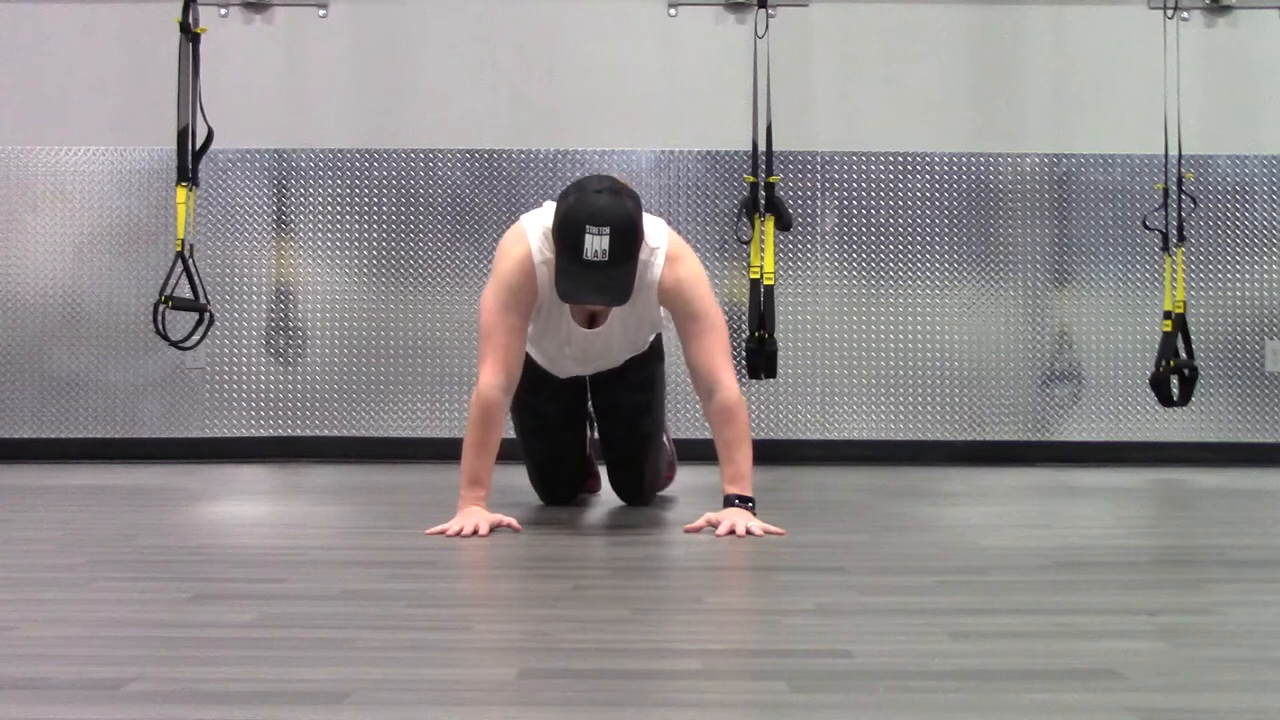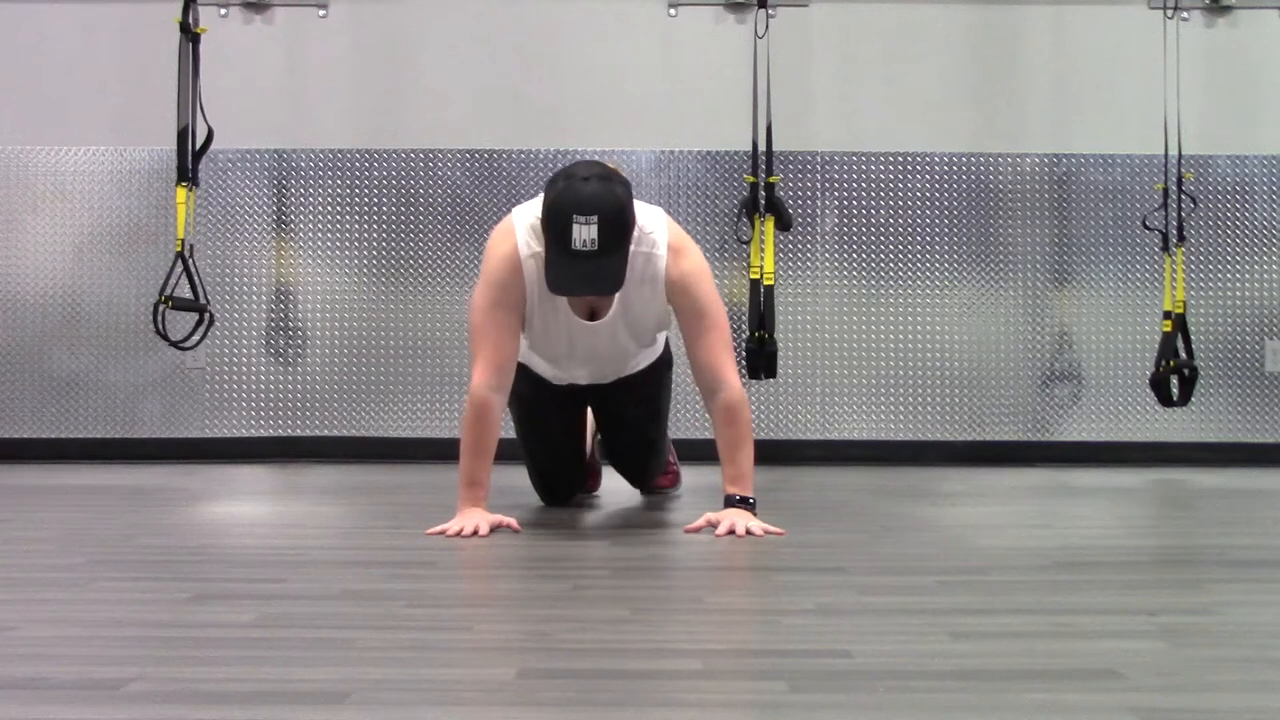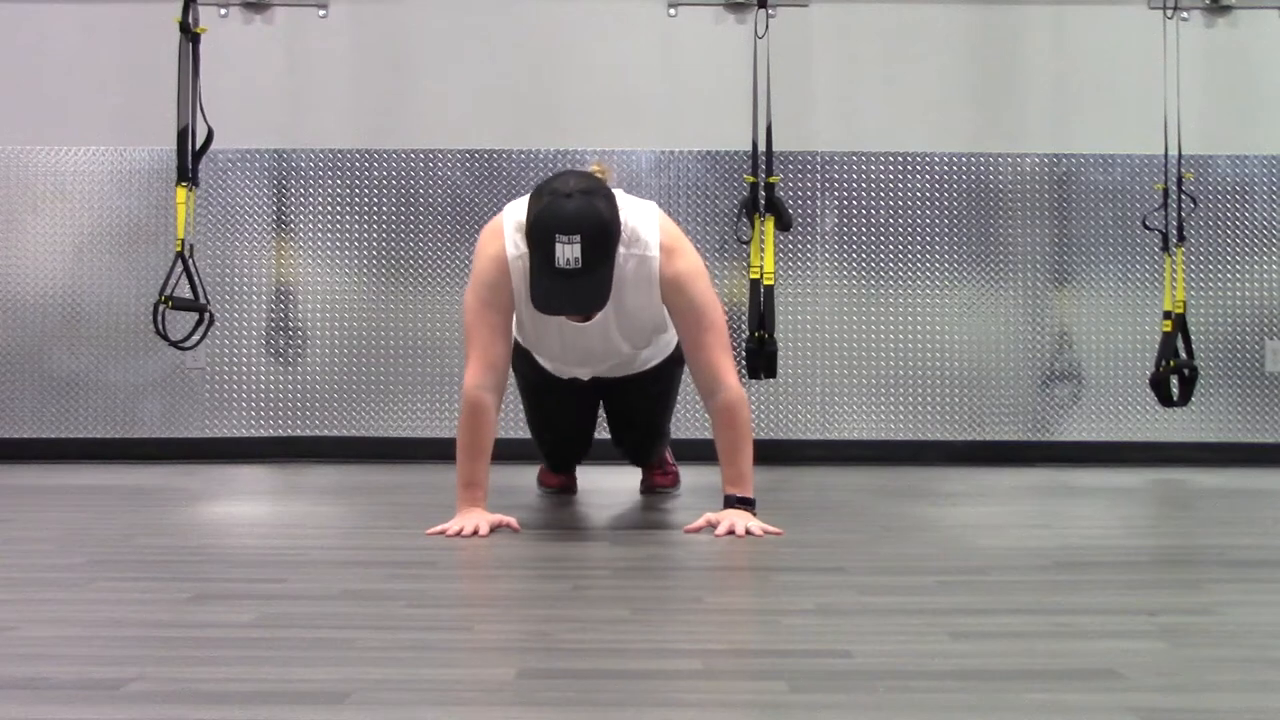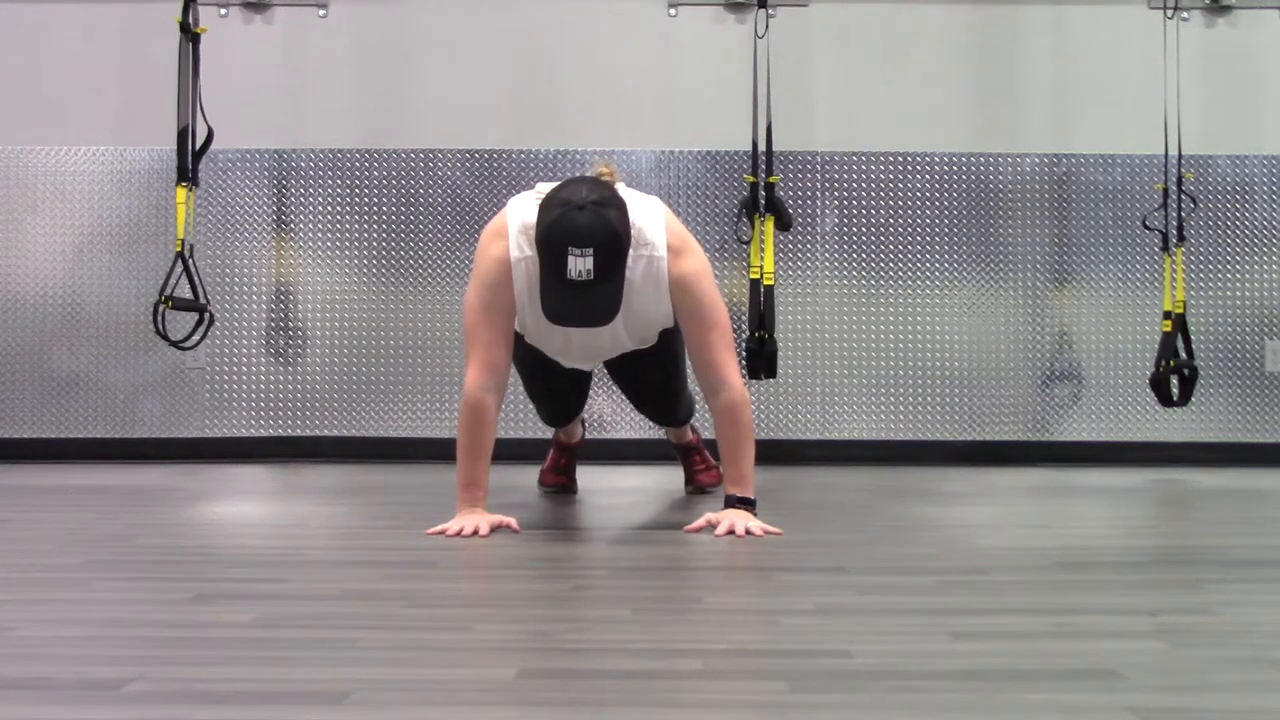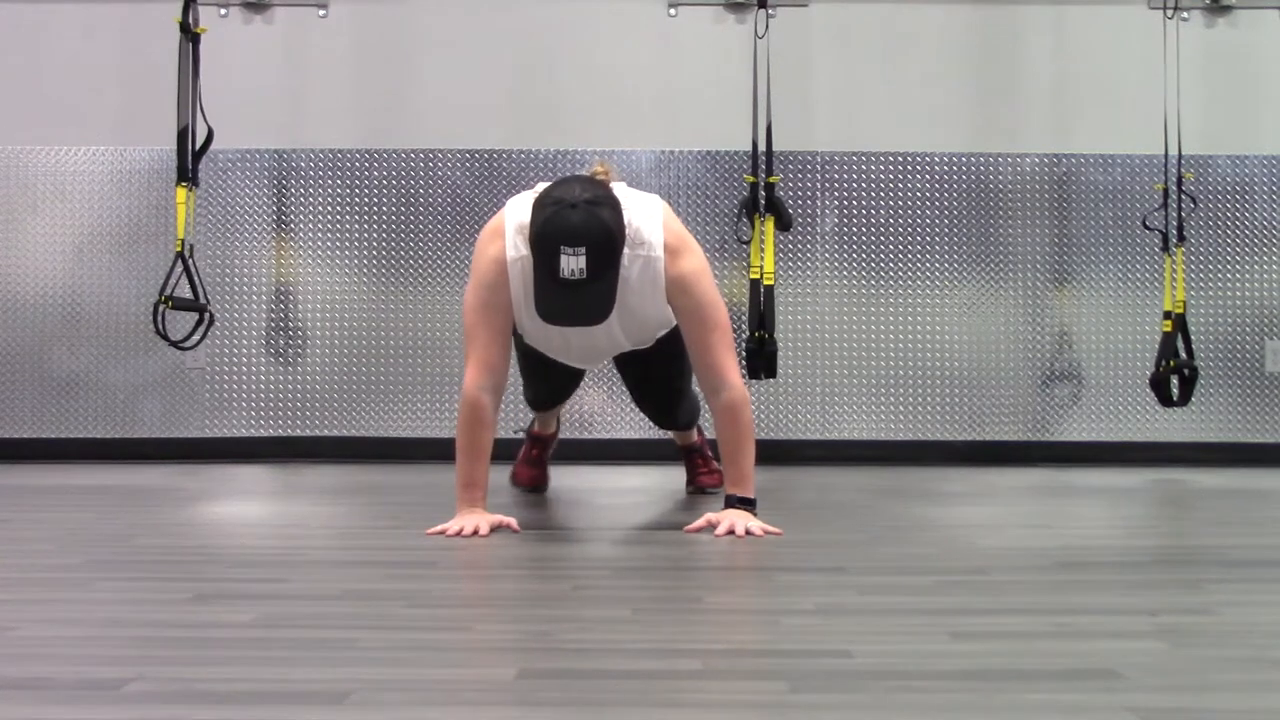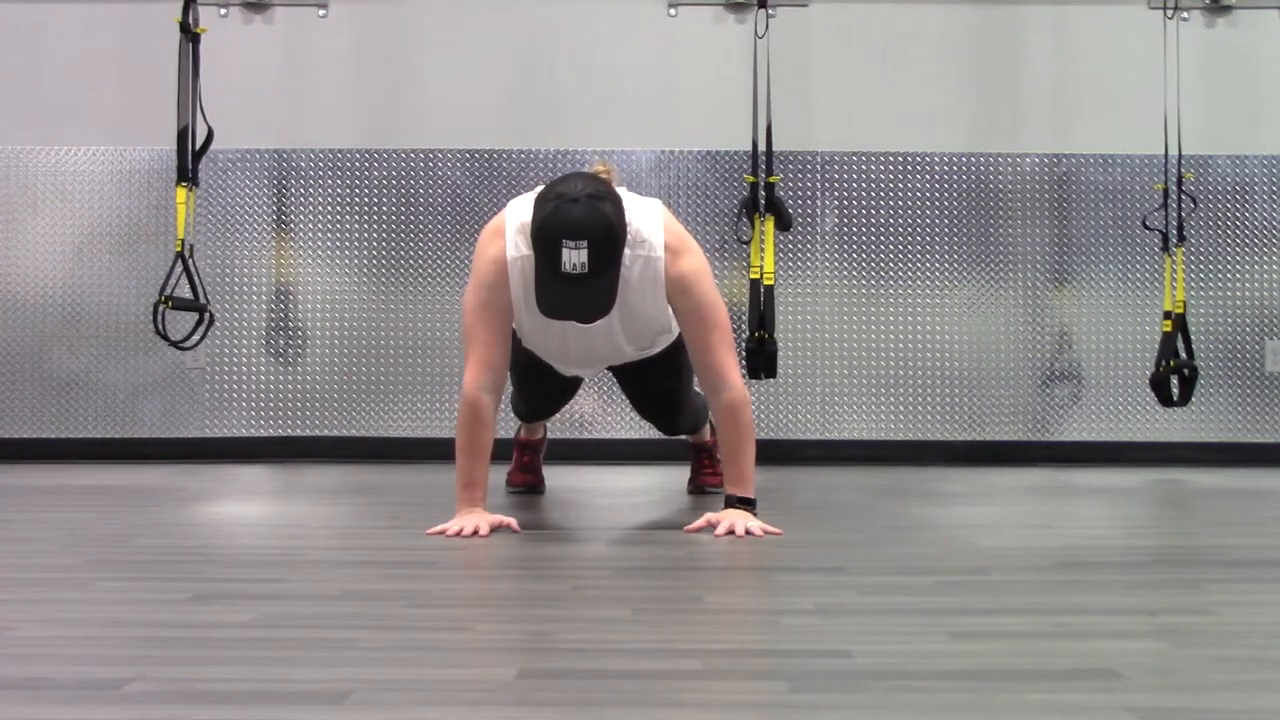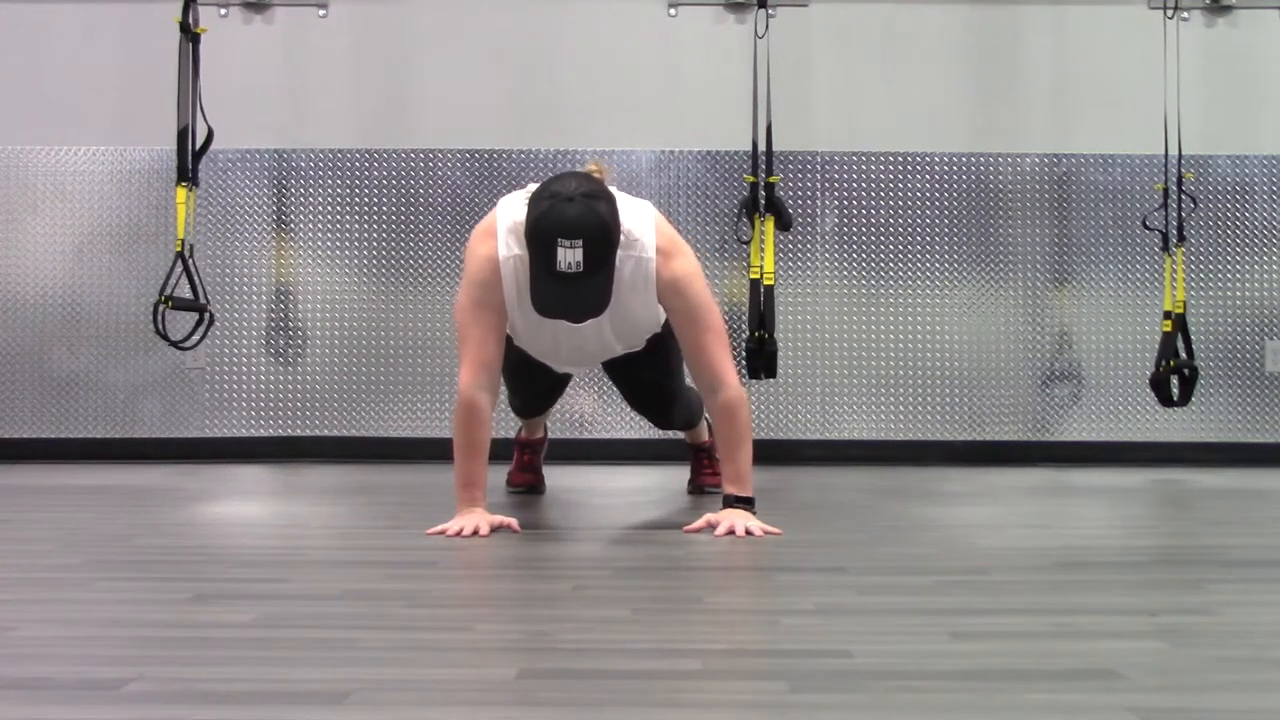
dt=0.4s
person 1, frame 1
left shoulder: (670, 260)
right shoulder: (523, 251)
left elbow: (720, 386)
right elbow: (493, 384)
left wrist: (739, 501)
right wrist: (471, 503)
left hip: (629, 358)
right hip: (542, 360)
left knee: (638, 489)
right knee: (557, 490)
left ankle: (655, 438)
right ankle: (578, 448)
person 1, frame 2
left shoulder: (672, 252)
right shoulder: (512, 245)
left elbow: (723, 385)
right elbow: (488, 385)
left wrist: (739, 502)
right wrist: (472, 505)
left hip: (635, 364)
right hip: (543, 368)
left knee: (643, 472)
right knee: (557, 492)
left ankle: (658, 453)
right ankle: (580, 442)
person 1, frame 3
left shoulder: (665, 249)
right shoulder: (501, 244)
left elbow: (721, 384)
right elbow: (481, 384)
left wrist: (739, 503)
right wrist: (471, 504)
left knee: (640, 446)
right knee: (559, 454)
left ankle: (656, 454)
right ankle: (564, 456)
person 1, frame 4
left shoulder: (671, 248)
right shoulder: (504, 243)
left elbow: (725, 383)
right elbow: (482, 385)
left wrist: (740, 502)
right wrist: (471, 506)
left ankle: (686, 440)
right ankle: (568, 440)
person 1, frame 5
left shoulder: (669, 247)
right shoulder: (501, 243)
left elbow: (725, 384)
right elbow: (480, 385)
left wrist: (740, 503)
right wrist: (470, 506)
left knee: (668, 404)
left ankle: (693, 444)
right ankle: (542, 433)
person 1, frame 6
left shoulder: (669, 248)
right shoulder: (502, 244)
left elbow: (726, 384)
right elbow: (480, 385)
left wrist: (740, 503)
right wrist: (471, 506)
left ankle: (704, 440)
right ankle: (529, 440)
person 1, frame 7
left shoulder: (660, 251)
right shoulder: (493, 244)
left elbow: (723, 384)
right elbow: (475, 384)
left wrist: (738, 501)
right wrist: (471, 506)
right knee: (528, 398)
left ankle: (702, 440)
right ankle: (531, 439)
